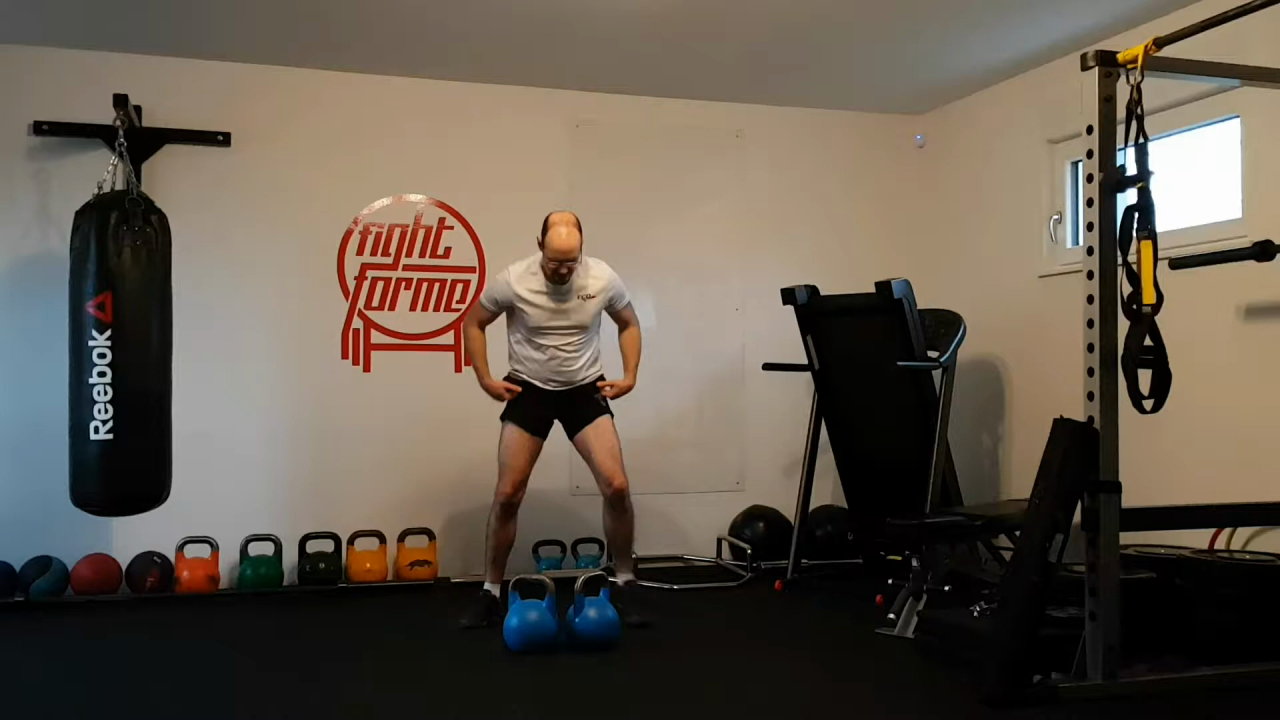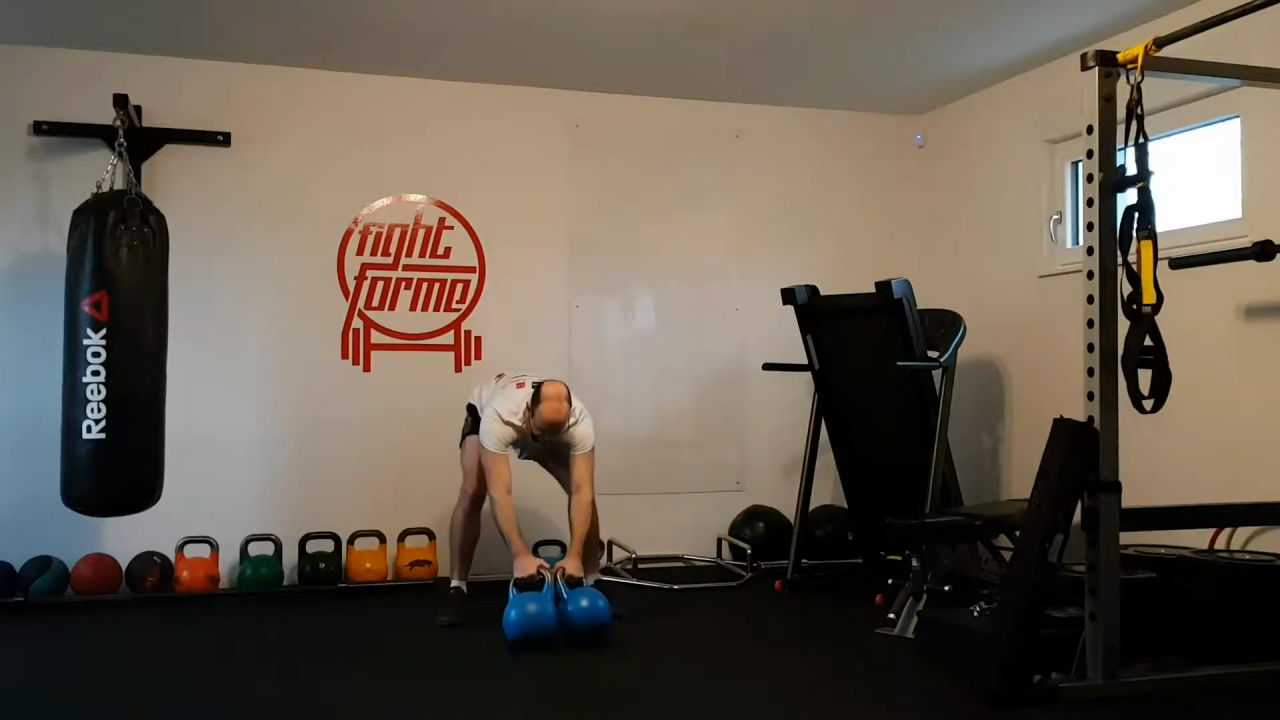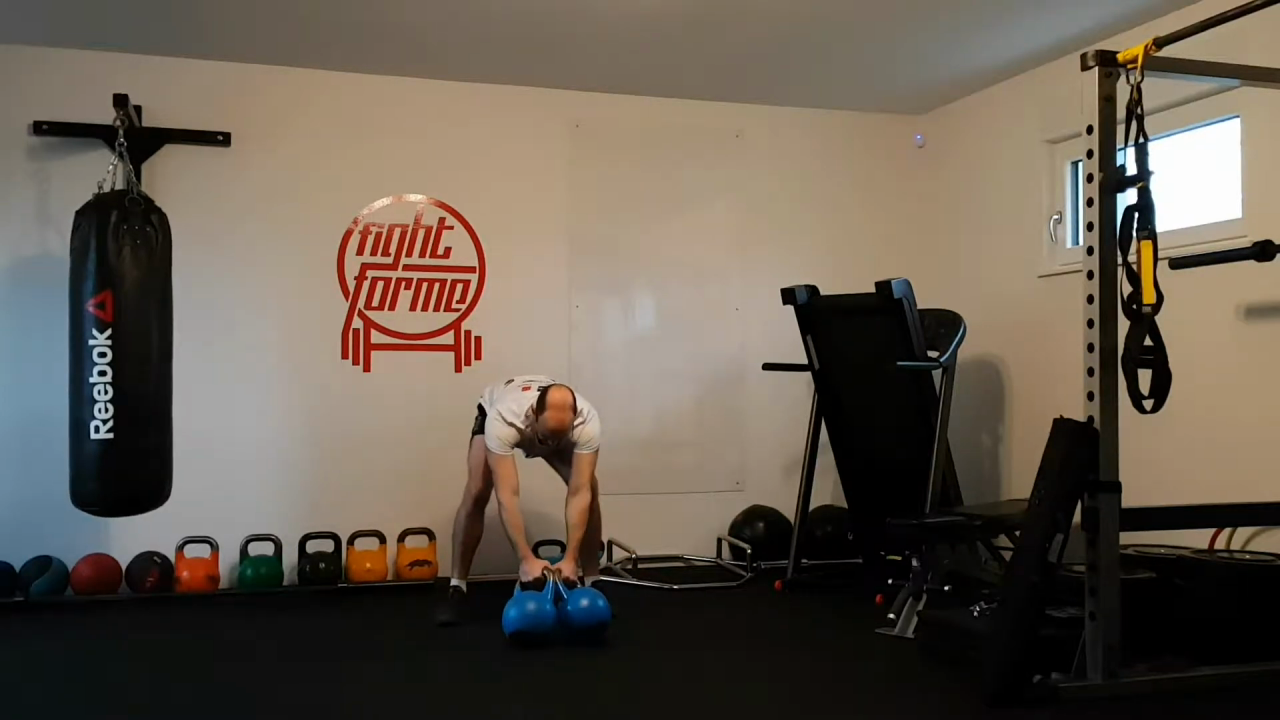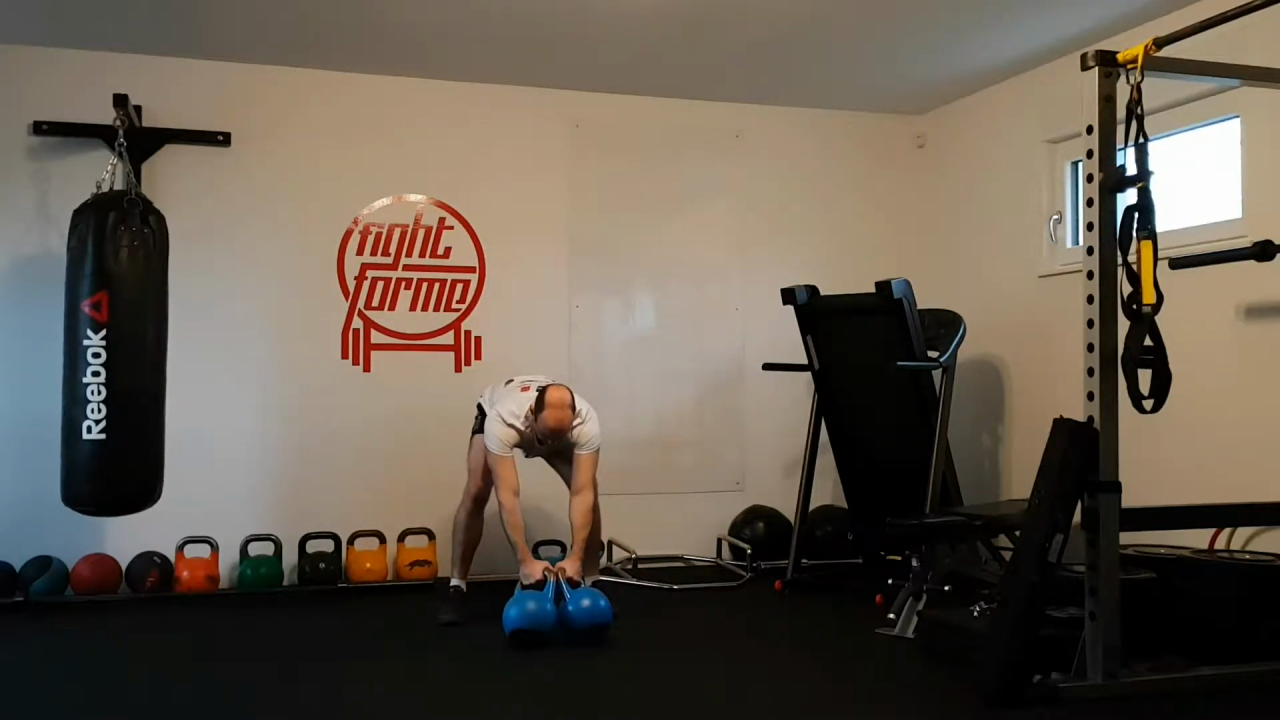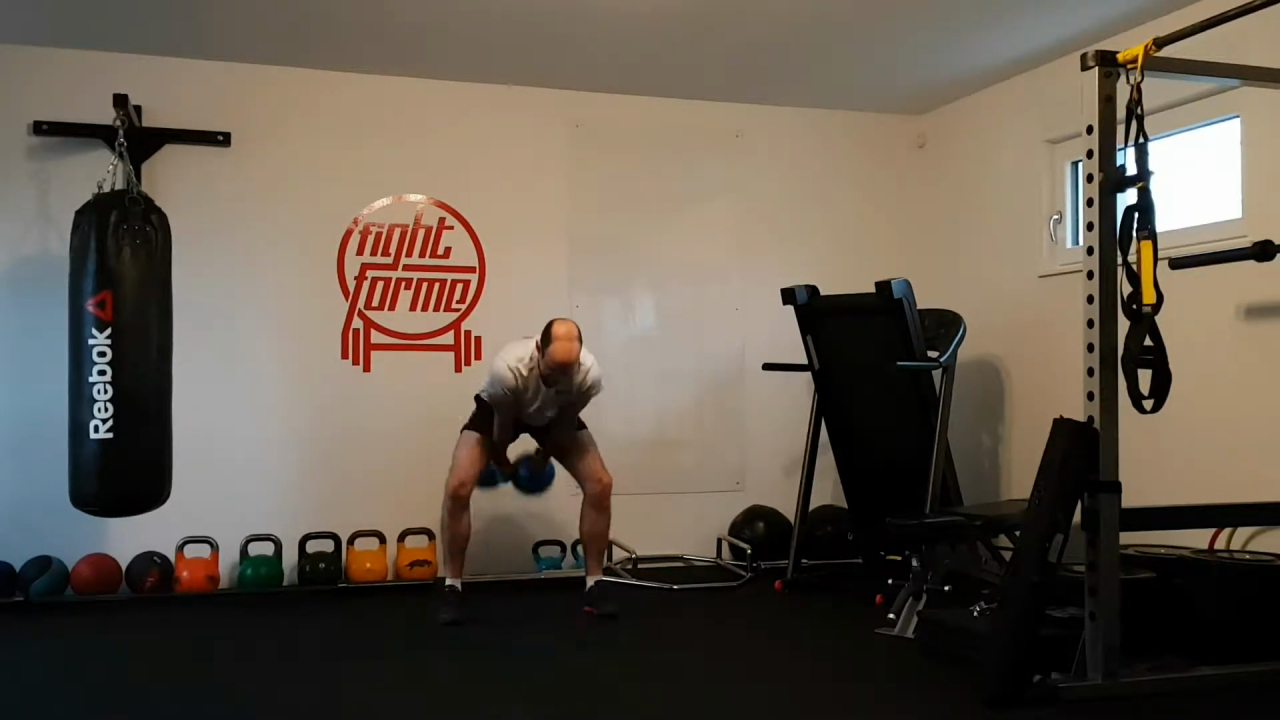
dt=1s
person 1, frame 1
left shoulder: (604, 278)
right shoulder: (512, 280)
left elbow: (629, 325)
right elbow: (472, 324)
left wrist: (630, 376)
right wrist: (486, 381)
left hip: (584, 391)
right hip: (528, 392)
left knee: (616, 486)
right knee: (507, 494)
left ankle: (623, 584)
right ankle: (491, 593)
person 1, frame 2
left shoulder: (579, 422)
right shoulder: (497, 418)
left elbow: (582, 492)
right elbow: (499, 494)
left wrist: (575, 555)
right wrist: (521, 555)
left hip: (538, 425)
left knee: (583, 491)
right knee: (472, 494)
left ankle: (593, 584)
right ankle: (457, 589)
person 1, frame 3
left shoulder: (587, 422)
right shoulder: (502, 419)
left elbow: (579, 493)
right elbow: (507, 495)
left wrist: (570, 559)
right wrist: (526, 558)
left hip: (553, 423)
left knee: (590, 490)
right knee: (476, 493)
left ankle: (593, 584)
right ankle: (457, 589)
person 1, frame 4
left shoulder: (586, 422)
right shoulder: (501, 420)
left elbow: (582, 493)
right elbow: (507, 495)
left wrist: (575, 557)
right wrist: (526, 560)
left hip: (556, 422)
left knee: (590, 490)
right knee: (475, 493)
left ankle: (592, 584)
right ankle: (457, 588)
person 1, frame 5
left shoulder: (589, 373)
right shoulder: (508, 366)
left elbow: (565, 420)
right elbow: (502, 424)
right wrist: (502, 464)
left hip: (554, 415)
right hip: (498, 408)
left knee: (600, 485)
right knee: (458, 487)
left ankle: (595, 585)
right ankle: (452, 588)
